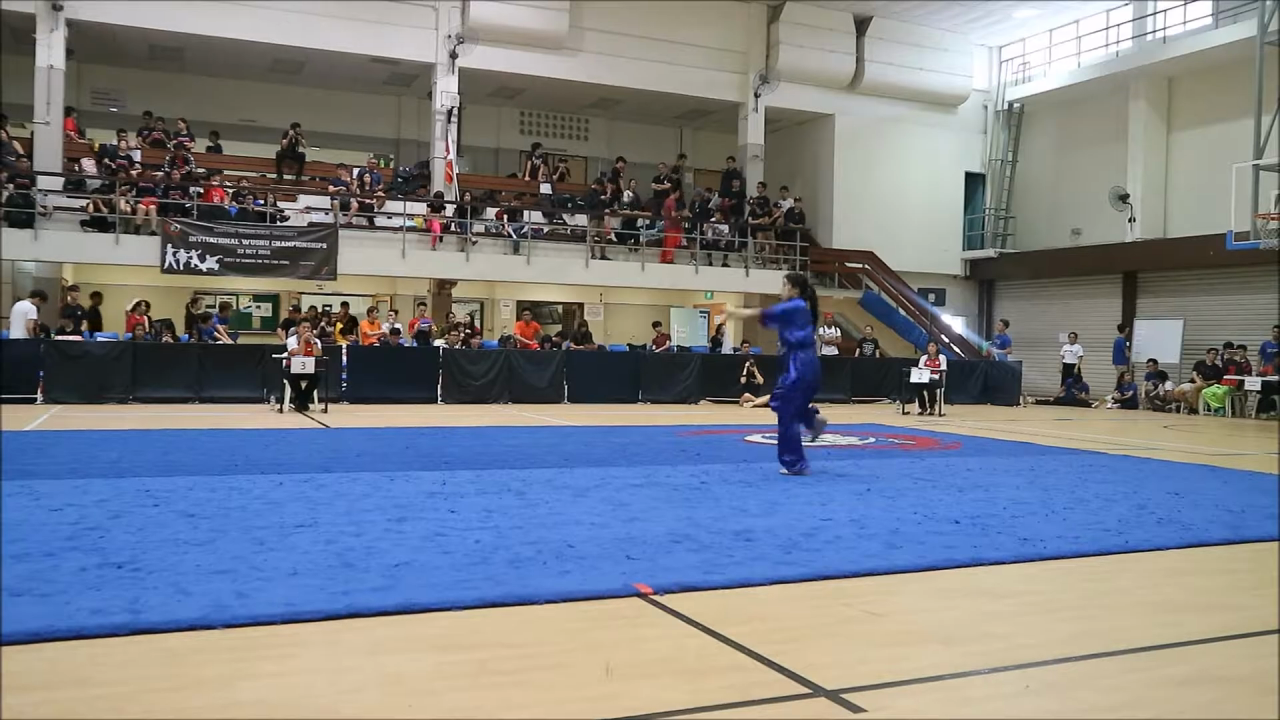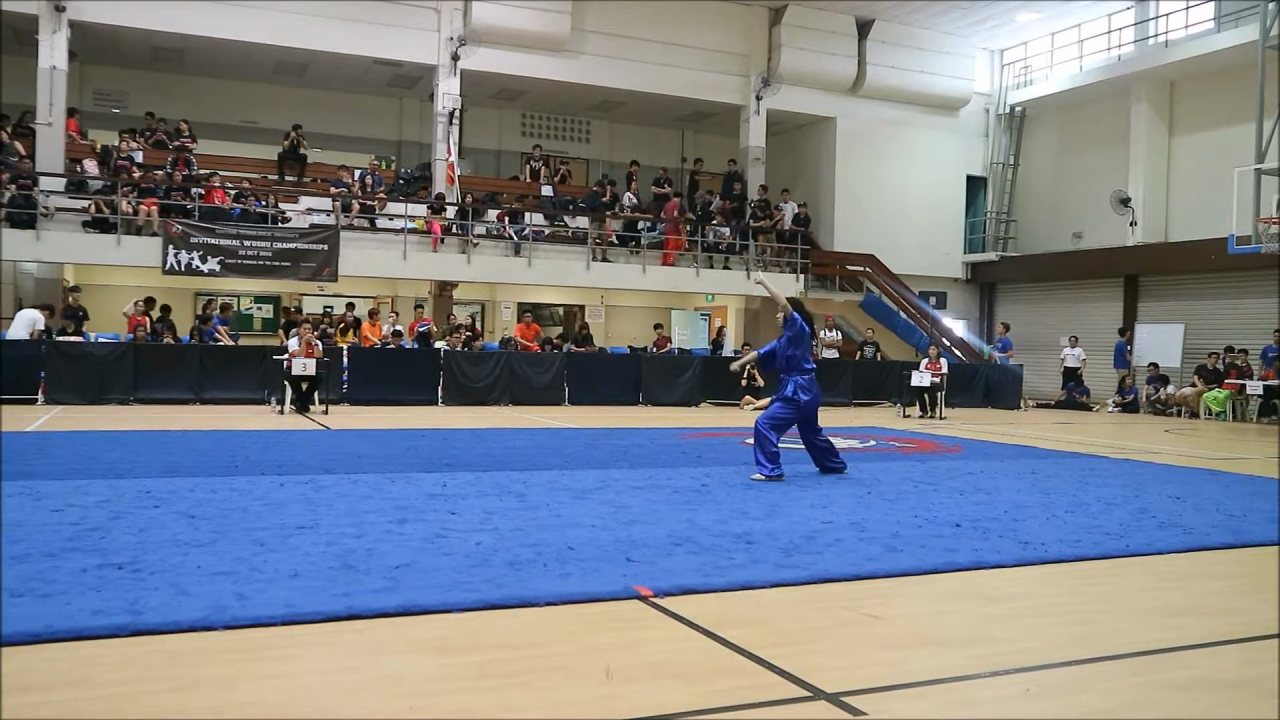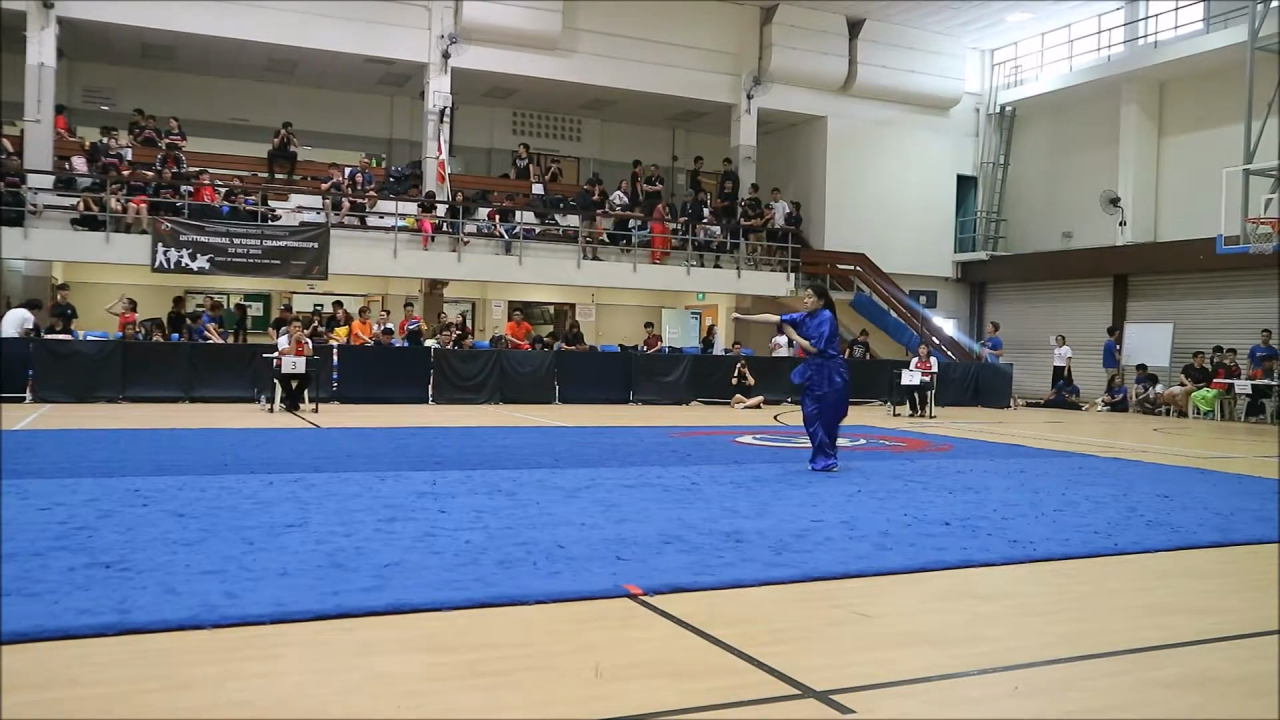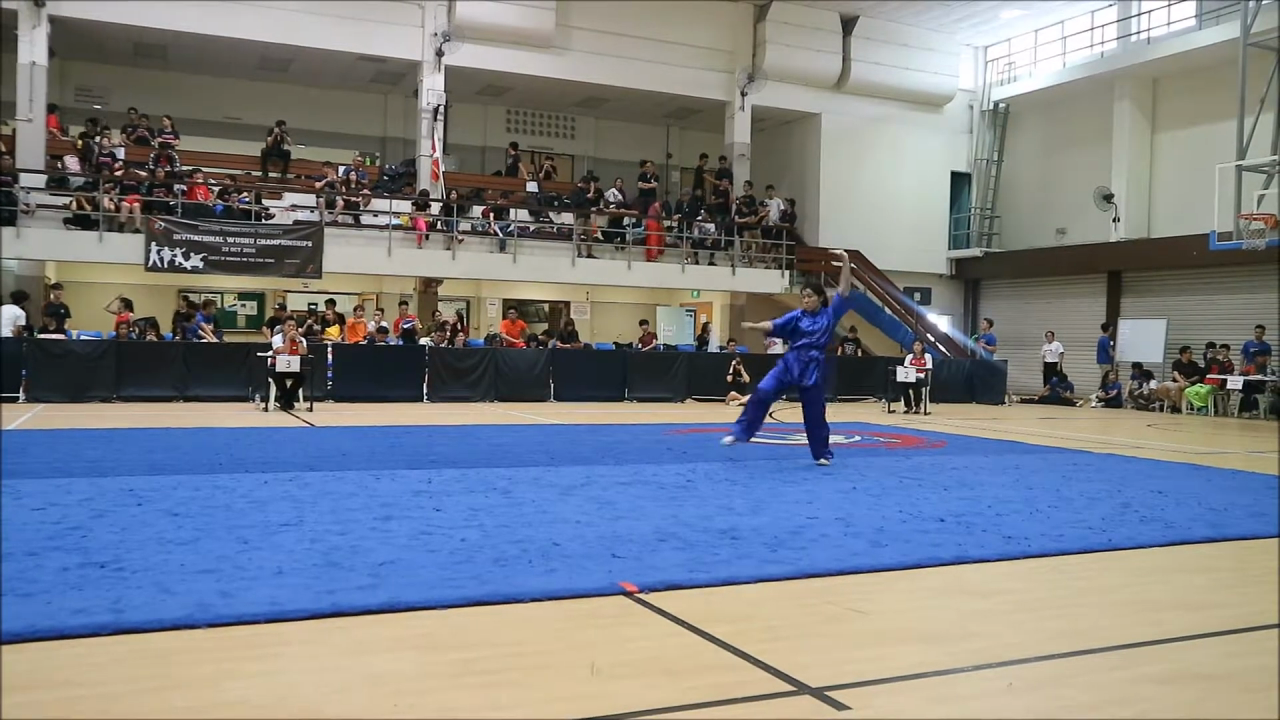
dt=0.7s
person 1, frame 1
left shoulder: (797, 307)
right shoulder: (788, 308)
left elbow: (765, 314)
right elbow: (766, 317)
left wrist: (734, 313)
right wrist: (740, 314)
left hip: (801, 367)
right hip: (800, 366)
left knee: (787, 414)
right knee: (779, 402)
left ankle: (796, 464)
right ankle: (812, 418)
person 1, frame 2
left shoulder: (799, 331)
right shoulder: (785, 339)
left elbow: (786, 304)
right elbow: (762, 353)
left wrist: (763, 282)
right wrist: (740, 363)
left hip: (799, 391)
right hip: (804, 391)
left knee: (764, 424)
right knee: (811, 434)
left ankle: (771, 470)
right ankle: (836, 465)
person 1, frame 3
left shoulder: (827, 318)
right shoulder: (802, 318)
left elbow: (814, 347)
right elbow: (774, 318)
left wrist: (793, 335)
right wrist: (745, 317)
left hip: (831, 373)
right hip: (813, 373)
left knee: (830, 417)
right knee: (813, 418)
left ankle: (825, 459)
right ankle: (824, 459)
person 1, frame 4
left shoulder: (830, 314)
right shoulder: (796, 316)
left elbow: (844, 289)
right elbow: (772, 325)
left wrist: (846, 262)
right wrist: (753, 326)
left hip: (813, 367)
right hip: (790, 362)
left knee: (815, 414)
right knee: (763, 393)
left ankle: (821, 453)
right ankle: (740, 432)
